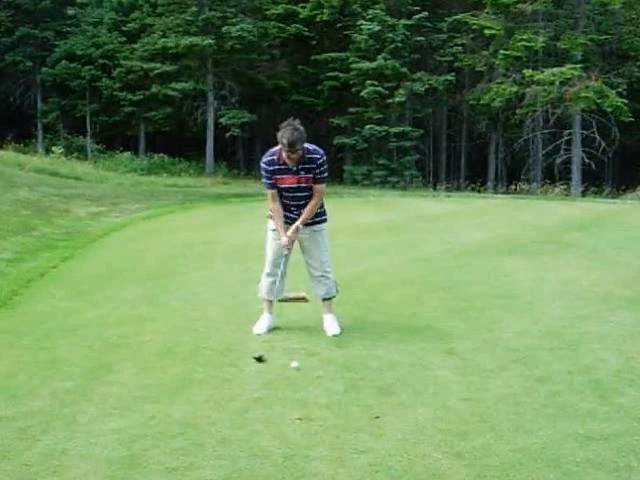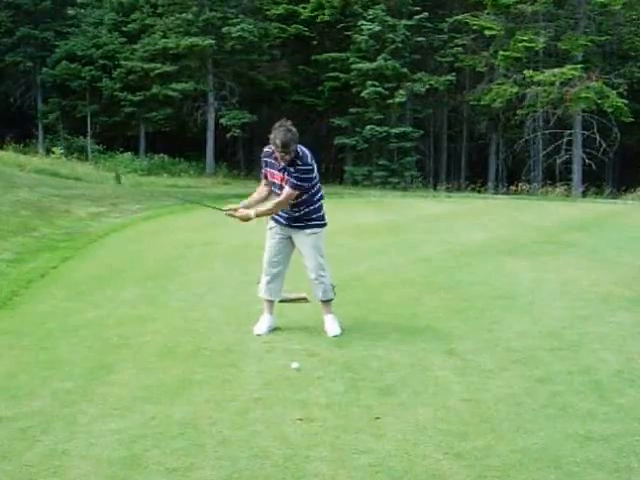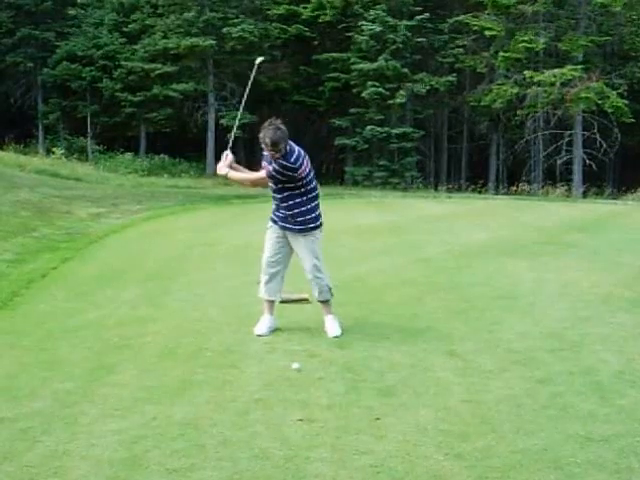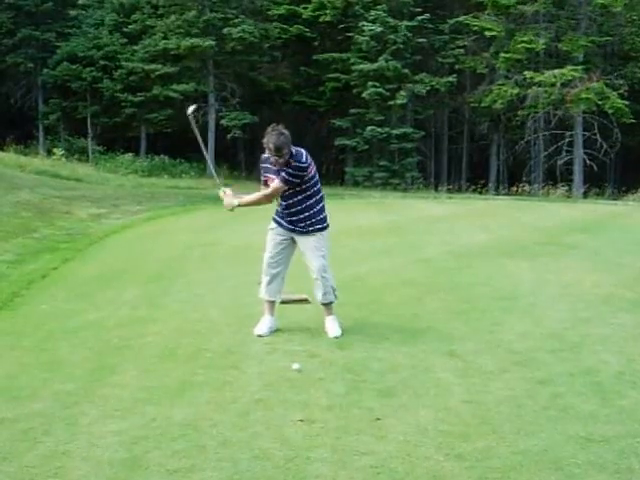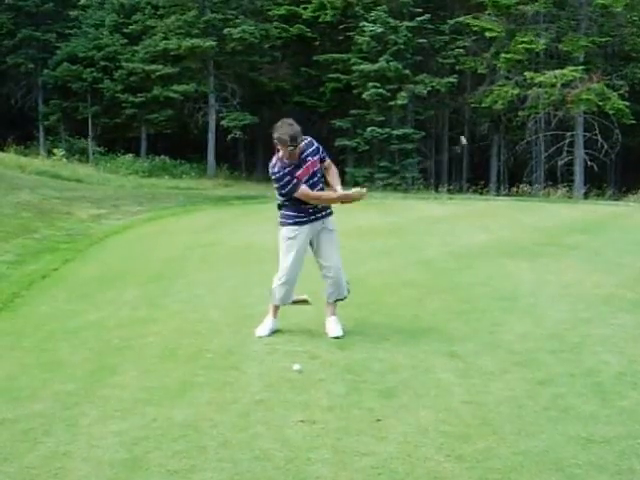
dt=0.3s
person 1, frame 1
left shoulder: (317, 157)
right shoulder: (269, 160)
left elbow: (318, 197)
right elbow: (273, 200)
left wrist: (298, 227)
right wrist: (283, 234)
left hip: (312, 220)
right hip: (280, 220)
left knee: (320, 267)
right knee: (273, 267)
left ankle: (328, 314)
right ankle: (267, 315)
person 1, frame 2
left shoulder: (305, 163)
right shoulder: (267, 154)
left elbow: (285, 200)
right elbow: (266, 186)
left wrist: (253, 214)
right wrist: (243, 206)
left hip: (308, 224)
right hip: (280, 222)
left knee: (317, 269)
right knee: (271, 267)
left ankle: (329, 316)
right ankle: (268, 316)
person 1, frame 3
left shoulder: (291, 160)
right shoulder: (271, 151)
left elbow: (257, 181)
right elbow: (262, 179)
left wrist: (227, 172)
right wrist: (233, 165)
left hip: (304, 224)
right hip: (279, 221)
left knee: (314, 269)
right knee: (270, 266)
left ankle: (329, 316)
right ankle: (268, 316)
person 1, frame 4
left shoulder: (300, 160)
right shoulder: (268, 159)
left elbow: (270, 194)
right elbow: (265, 194)
left wrist: (236, 203)
right wrist: (236, 197)
left hip: (311, 224)
right hip: (283, 223)
left knee: (320, 270)
right knee: (272, 266)
left ankle: (330, 317)
right ankle: (268, 317)
person 1, frame 5
left shoulder: (310, 144)
right shoulder: (278, 169)
left elbow: (329, 167)
right elbow: (311, 197)
left wrist: (339, 191)
right wrist: (345, 196)
left hip: (322, 218)
right hip: (294, 224)
left knee: (332, 266)
right knee: (287, 271)
left ankle: (331, 316)
right ankle: (271, 318)
